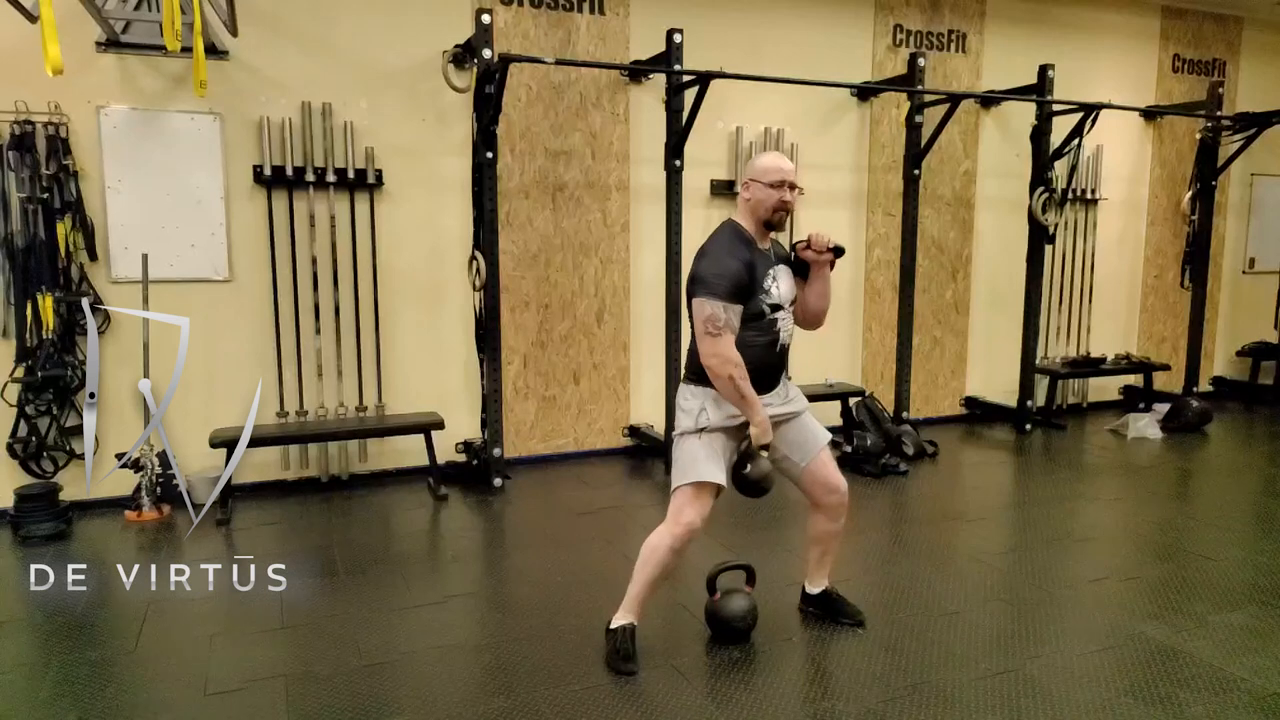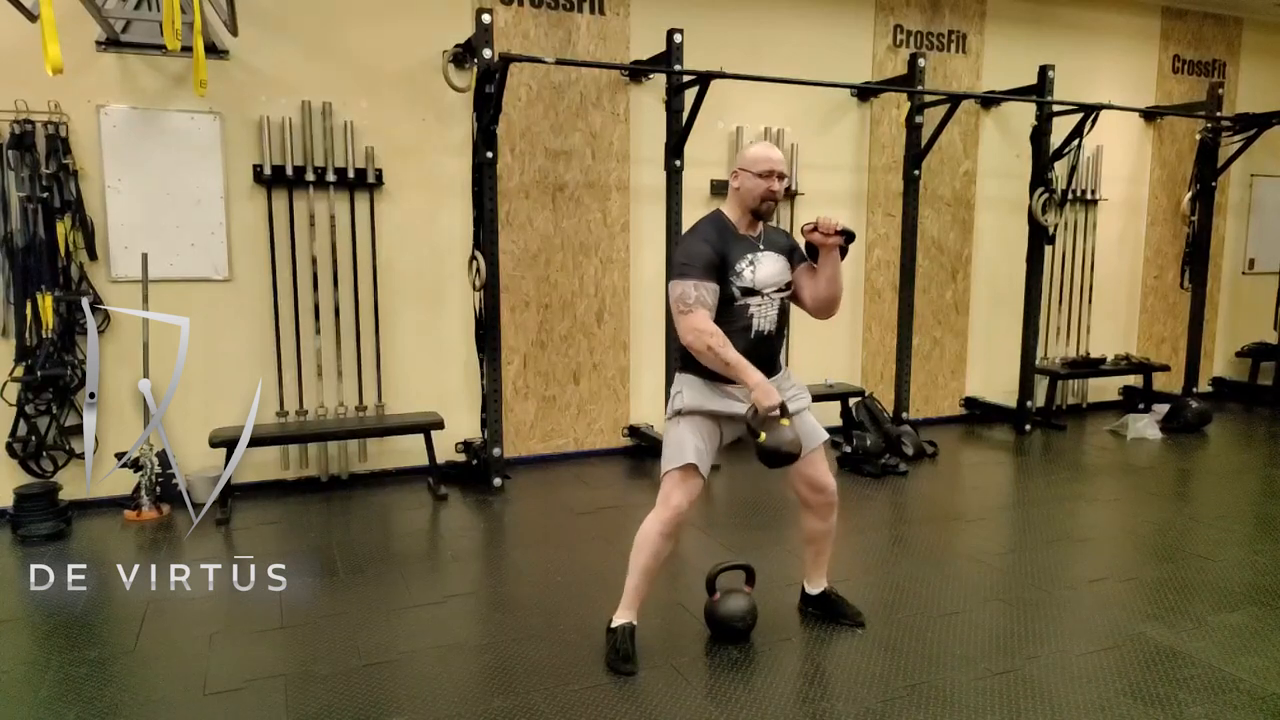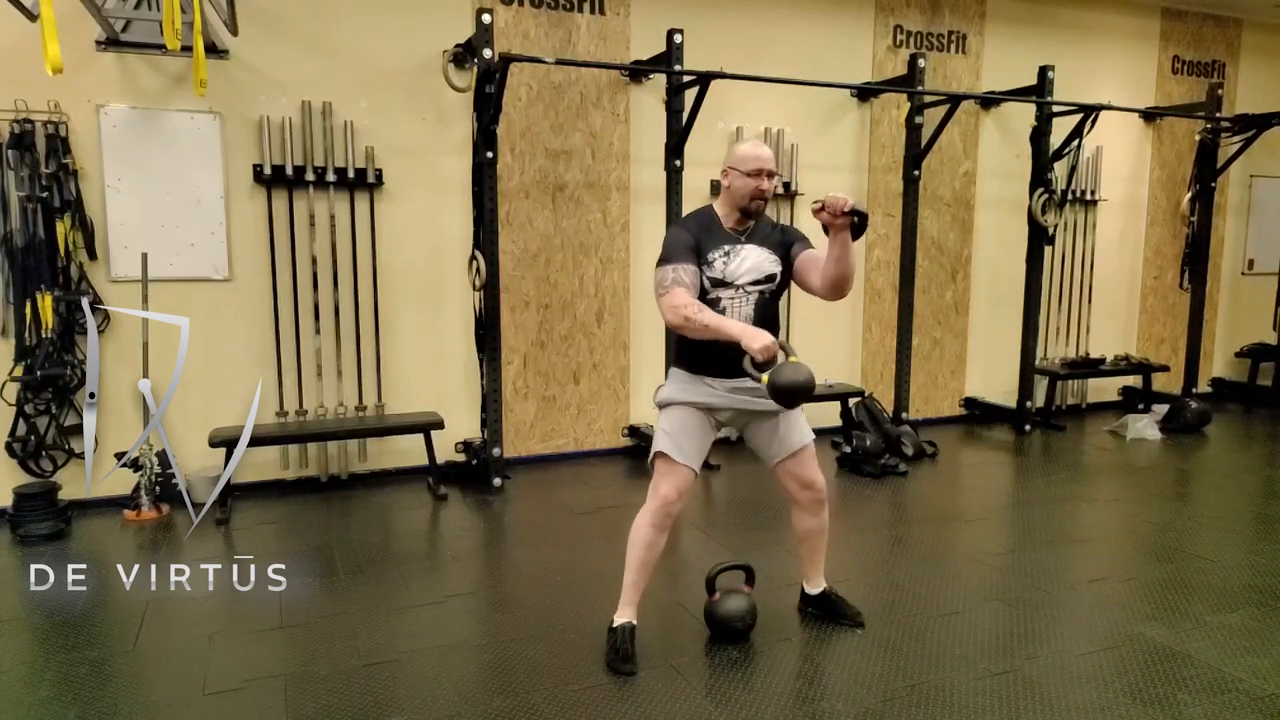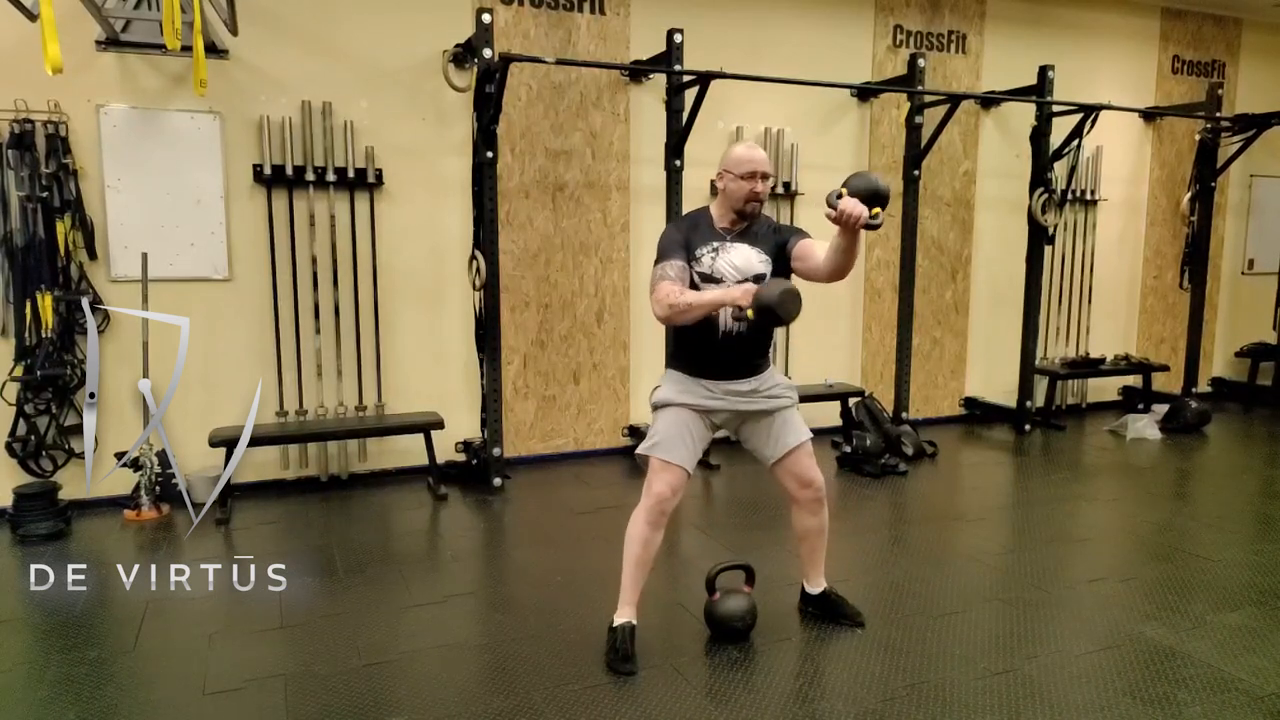
dt=0.7s
person 1, frame 1
left shoulder: (778, 252)
right shoulder: (723, 259)
left elbow: (809, 318)
right elbow: (716, 354)
left wrist: (820, 267)
right wrist: (753, 416)
left hip: (777, 395)
right hip: (715, 401)
left knee: (833, 493)
right knee: (685, 521)
left ankle: (816, 591)
right ankle: (623, 622)
person 1, frame 2
left shoulder: (782, 243)
right shoulder: (703, 243)
left elbow: (823, 307)
right elbow: (695, 332)
left wrist: (829, 251)
right wrist: (752, 381)
left hip: (773, 384)
right hip: (706, 391)
left knee: (822, 492)
right knee: (673, 506)
left ankle: (816, 592)
right ankle: (623, 621)
person 1, frame 3
left shoulder: (782, 238)
right shoulder: (688, 234)
left elbow: (834, 287)
right elbow: (677, 311)
left wrist: (841, 232)
right wrist: (741, 332)
left hip: (764, 384)
right hip: (696, 385)
left knee: (811, 490)
right knee: (664, 499)
left ankle: (814, 591)
right ankle: (623, 621)
person 1, frame 4
left shoulder: (778, 236)
right shoulder: (684, 232)
left elbow: (830, 267)
right elbow: (665, 306)
left wrist: (849, 231)
right wrist: (730, 294)
left hip: (759, 384)
right hip: (691, 385)
left knee: (810, 488)
right knee: (659, 497)
left ankle: (815, 591)
right ankle: (624, 621)
